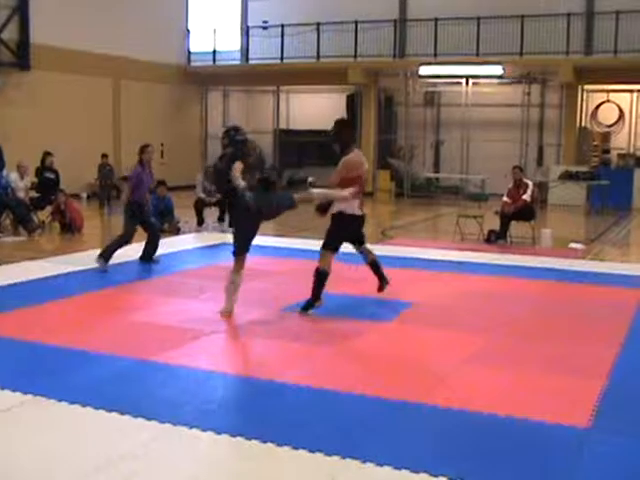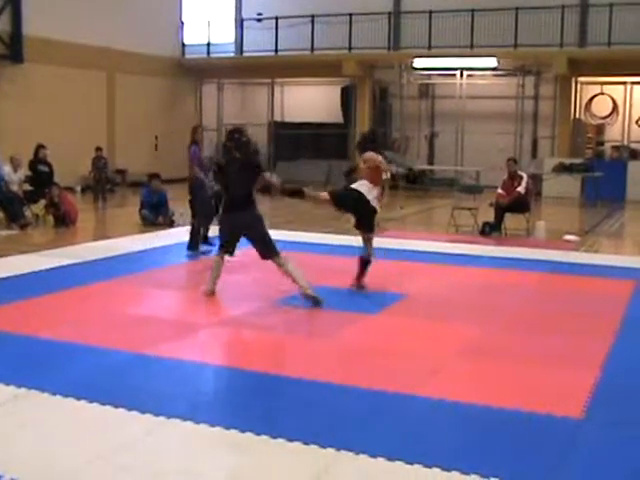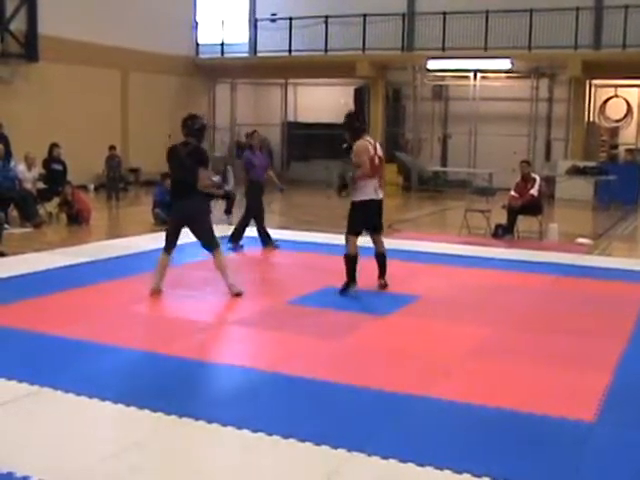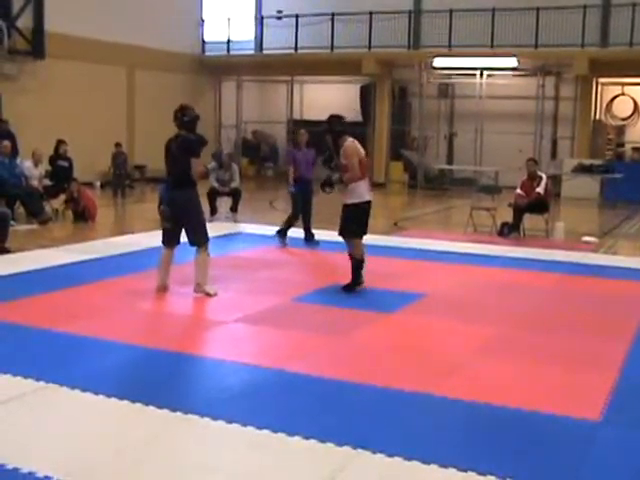
dt=0.7s
person 1, frame 1
left shoulder: (218, 167)
right shoulder: (239, 157)
right elbow: (235, 172)
right wrist: (243, 190)
left hip: (239, 215)
right hip: (258, 202)
left knee: (238, 263)
right knee: (304, 195)
left ankle: (228, 307)
right ankle: (343, 194)
person 1, frame 2
left shoulder: (221, 166)
right shoulder: (250, 163)
right elbow: (274, 182)
left hip: (229, 216)
right hip: (249, 215)
left knee: (222, 252)
right knee: (275, 256)
left ankle: (210, 287)
right ankle: (305, 289)
person 1, frame 3
left shoulder: (172, 151)
right shoulder: (200, 153)
left elbow: (173, 175)
right elbow: (202, 184)
right wrist: (215, 181)
left hip: (176, 204)
right hip: (195, 204)
left knee: (168, 248)
right knee: (214, 247)
left ankle: (155, 285)
right ankle: (231, 286)
person 1, frame 4
left shoulder: (170, 143)
right shoulder: (192, 143)
right elbow: (196, 173)
left hip: (170, 195)
right hip: (188, 196)
left knee: (169, 243)
right knee: (201, 243)
left ankle: (162, 283)
right ankle: (200, 285)
person 2, frame 1
left shoulder: (350, 159)
right shoulder: (359, 157)
left elbow: (331, 184)
right wrist: (329, 203)
left hip: (345, 213)
right hip: (356, 212)
left knee: (326, 254)
right knee: (361, 247)
left ankle: (316, 297)
right ankle: (382, 278)
person 2, frame 2
left shoulder: (369, 157)
right shoulder: (384, 167)
left elbow: (381, 164)
left hip: (358, 192)
right hip: (370, 204)
left knee: (318, 197)
right knee: (368, 244)
right ankle: (359, 280)
person 2, frame 3
left shoulder: (359, 145)
right shoulder: (375, 144)
left elbow: (365, 170)
left wrist: (351, 177)
left hip: (362, 196)
right hip: (376, 196)
left knee: (351, 237)
right knee: (376, 236)
left ankle: (350, 279)
right ankle: (382, 277)
person 2, frame 4
left shoulder: (347, 148)
right shoulder: (352, 144)
left elbow: (353, 175)
left wrist: (335, 178)
right wrist: (337, 169)
left hip: (357, 199)
right hip: (359, 197)
left knee: (354, 239)
right knee: (349, 238)
left ankle: (356, 280)
right ankle: (357, 278)
